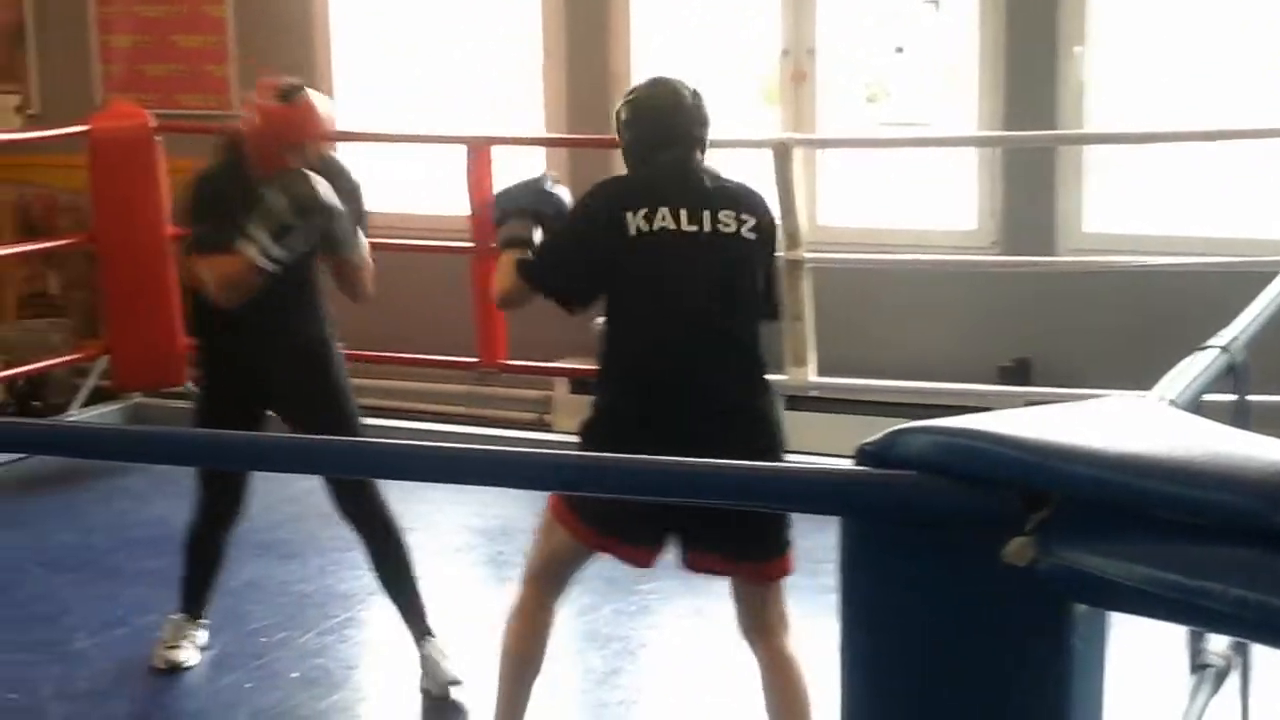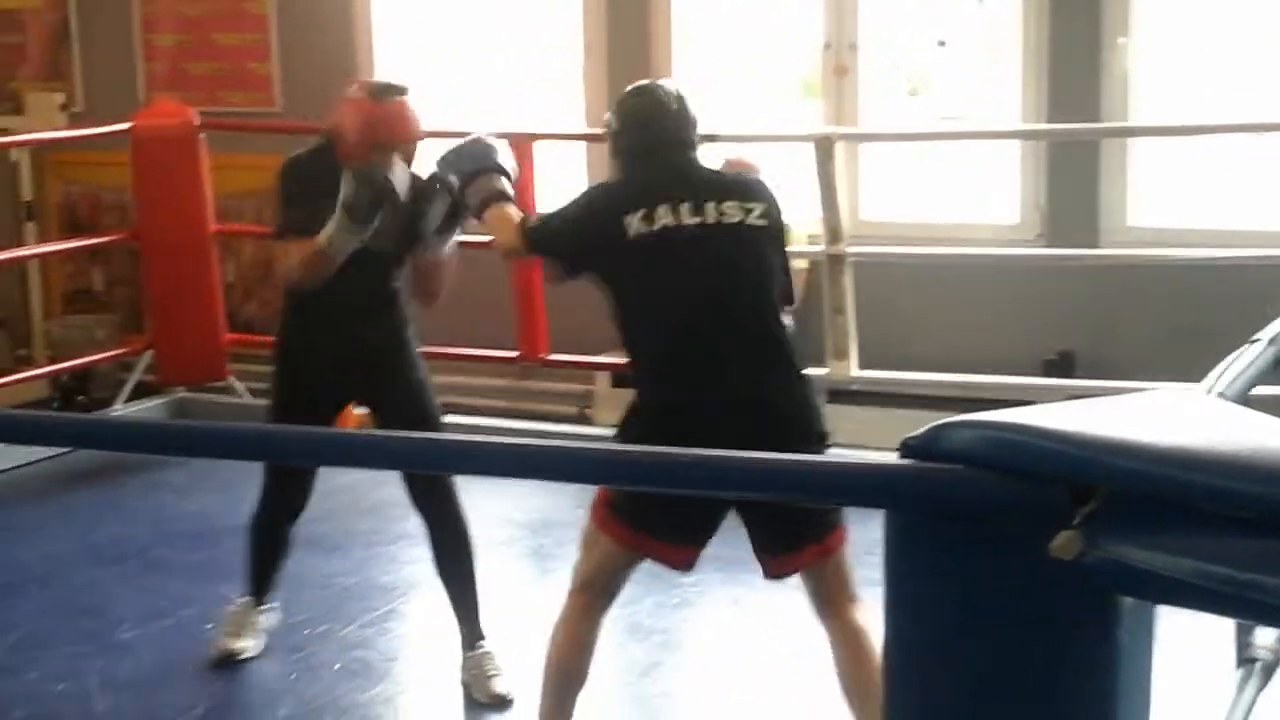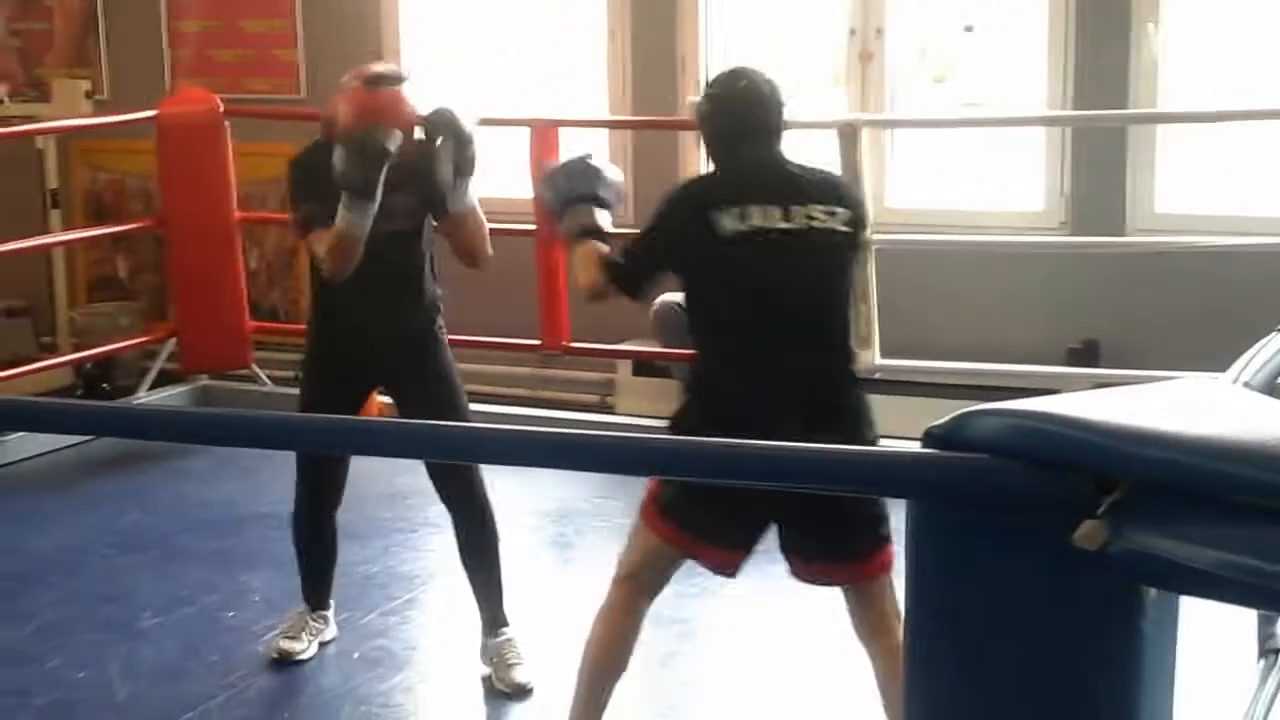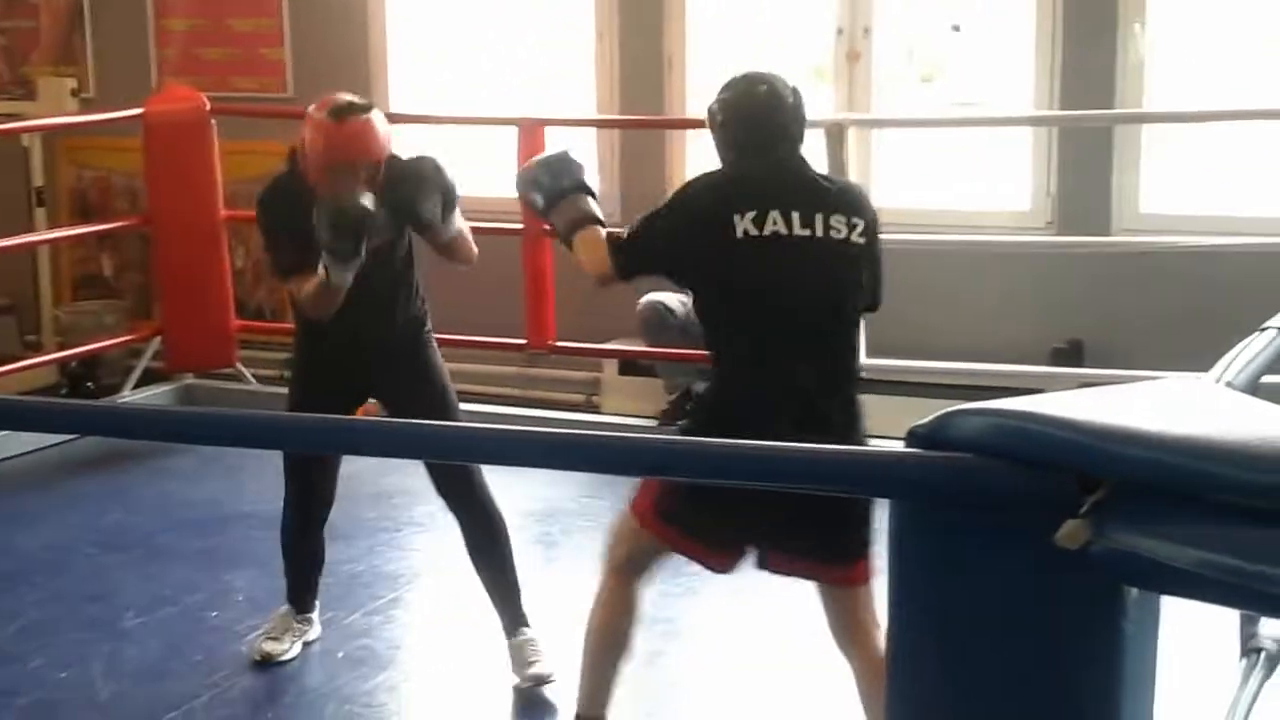
dt=0.2s
person 1, frame 1
left shoulder: (611, 204)
right shoulder: (749, 208)
left elbow: (507, 290)
left wrist: (519, 231)
left hip: (635, 435)
right hip: (740, 438)
left knee: (541, 584)
right knee: (767, 628)
person 1, frame 2
left shoulder: (617, 206)
right shoulder: (754, 196)
left elbow: (515, 238)
left wrist: (485, 189)
left hip: (677, 434)
right hip: (783, 426)
left knee: (589, 592)
right knee: (840, 608)
person 1, frame 3
left shoulder: (704, 201)
right shoulder: (837, 199)
left elbow: (596, 281)
left wrist: (582, 218)
left hip: (729, 433)
right hip: (836, 434)
left knee: (633, 581)
right knee: (881, 623)
person 1, frame 4
left shoulder: (714, 197)
right shoulder: (853, 205)
left elbow: (605, 264)
left wrist: (573, 212)
left hip: (734, 433)
right hip: (830, 440)
left knee: (622, 560)
right knee: (859, 631)
person 2, frame 1
left shoulder: (320, 185)
right shoulder: (215, 189)
left elbow: (359, 287)
right elbow: (221, 289)
left wrist: (345, 229)
right wrist: (273, 236)
left hip: (307, 356)
right hip: (233, 367)
left knee: (361, 500)
right knee: (217, 506)
left ankle: (426, 642)
right ankle: (190, 619)
person 2, frame 2
left shoulder: (407, 187)
right shoulder: (305, 176)
left elbow: (429, 293)
right elbow: (302, 274)
left wrist: (440, 231)
right wrist: (353, 218)
left hip: (386, 349)
right hip: (310, 355)
left knee: (437, 496)
right knee: (284, 494)
left ankle: (473, 644)
right ankle: (254, 604)
person 2, frame 3
left shoulder: (419, 162)
right shoulder: (311, 168)
left elbow: (476, 253)
right elbow: (332, 260)
left wrist: (456, 181)
right wrist: (360, 194)
left hip: (413, 338)
right hip: (338, 345)
left knee: (462, 488)
right knee: (317, 490)
left ankle: (497, 633)
right ankle: (317, 612)
person 2, frame 4
left shoulder: (396, 179)
right shoulder: (282, 200)
left elbow: (465, 254)
right elbow: (314, 306)
left wrist: (437, 212)
right wrist: (339, 256)
left hip: (402, 347)
right hip: (327, 357)
left knee: (466, 490)
right knee: (305, 500)
left ankle: (520, 632)
right ankle: (300, 613)
